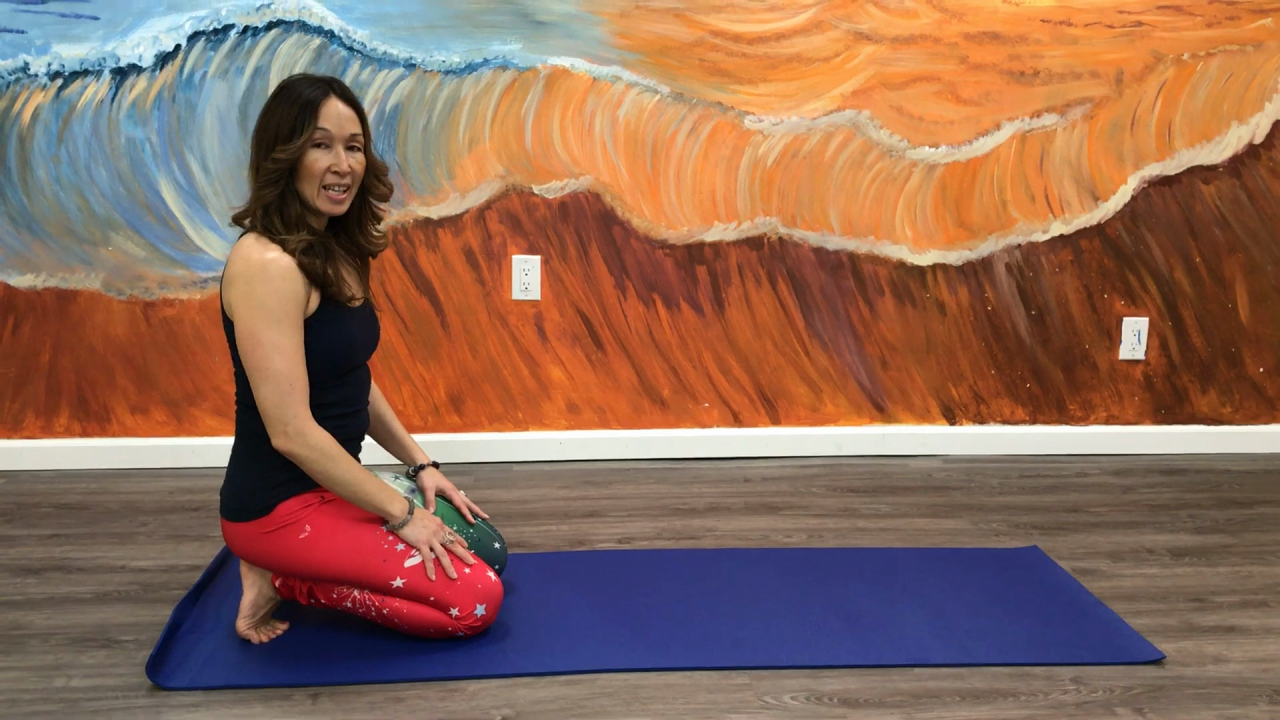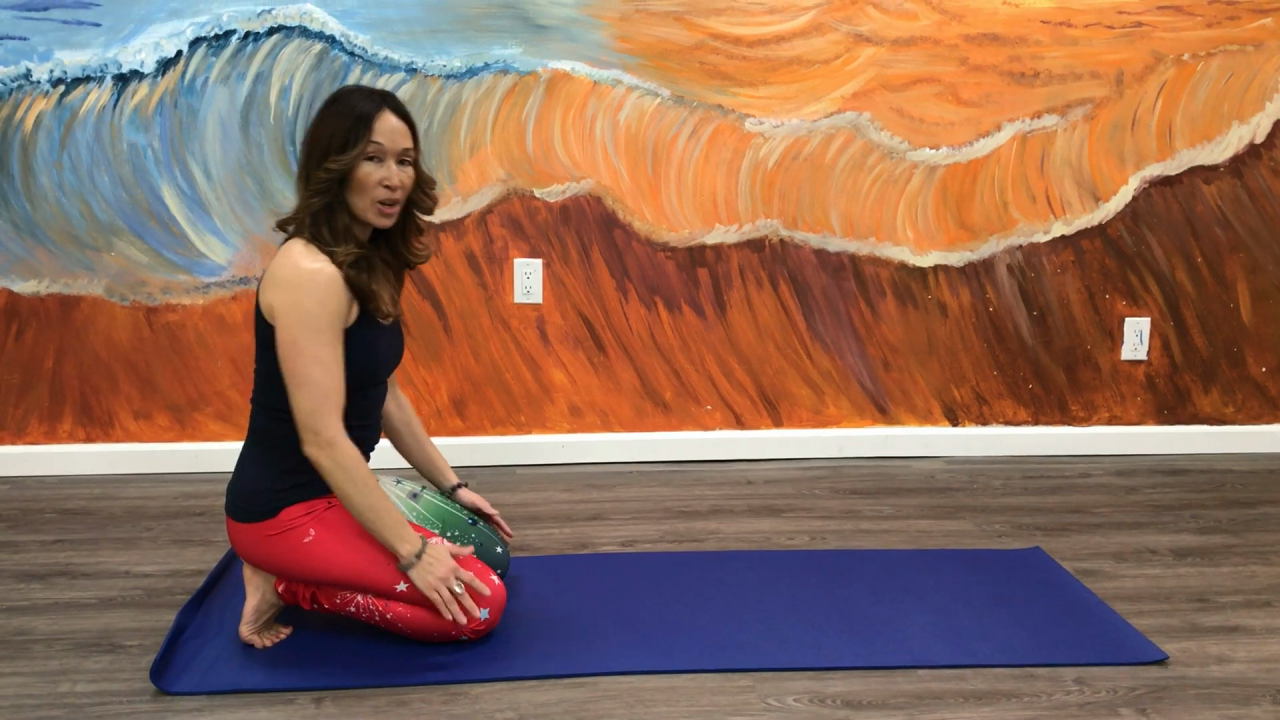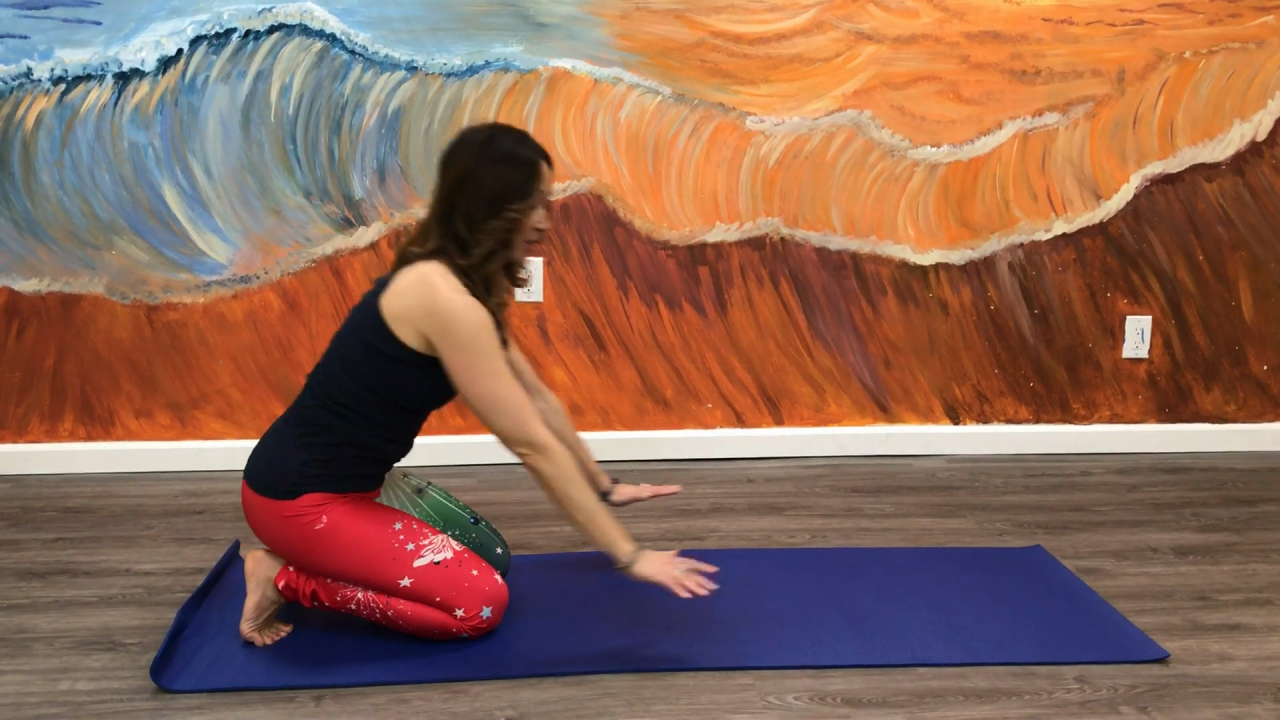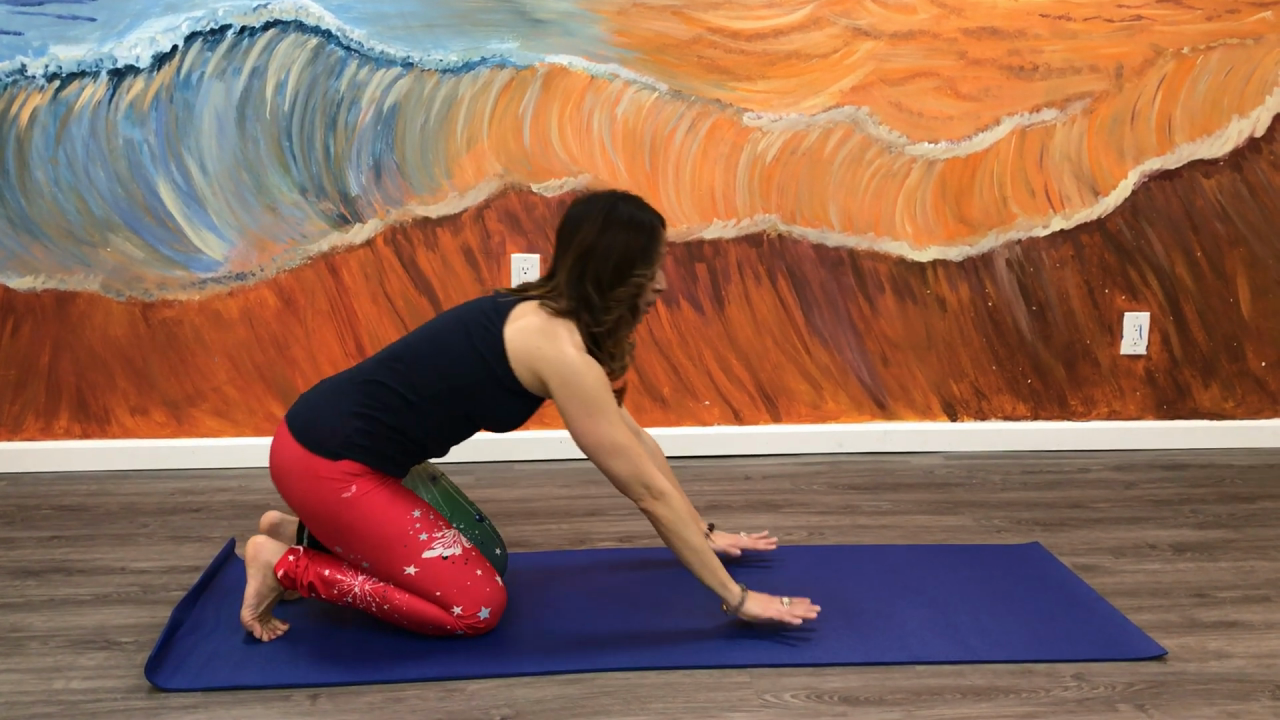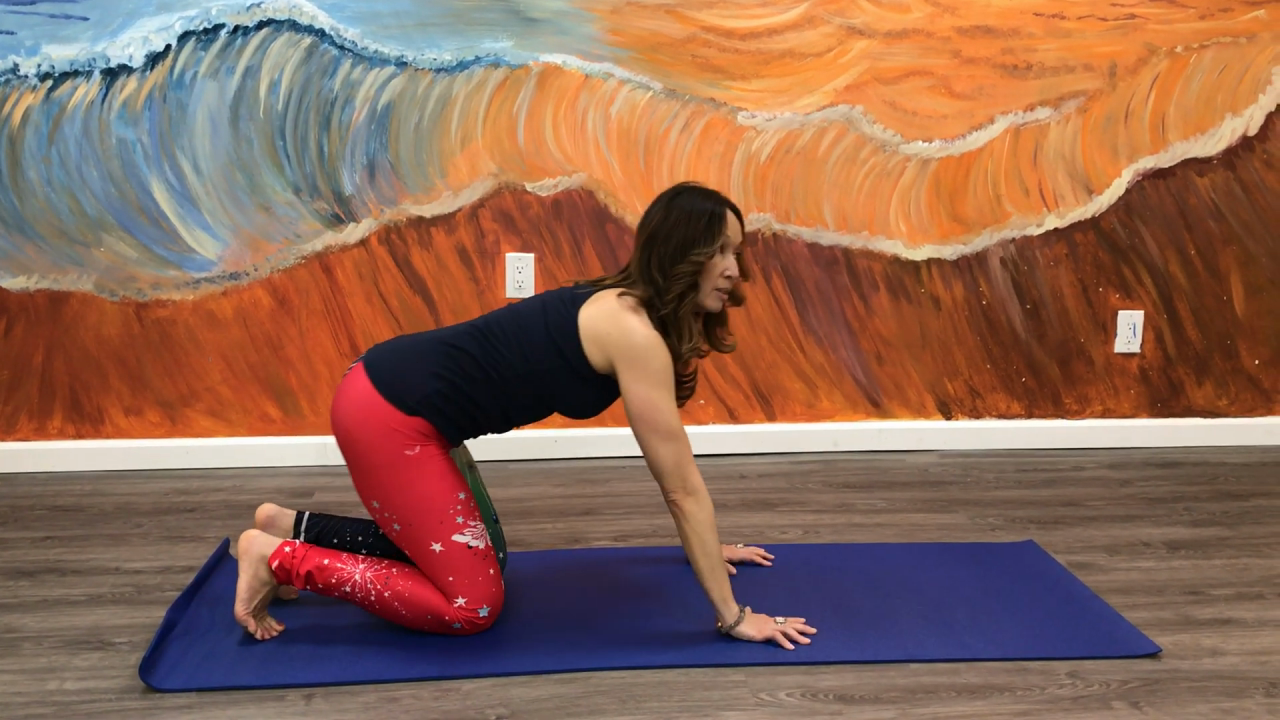
dt=0.5s
person 1, frame 1
left shoulder: (334, 250)
right shoulder: (268, 265)
right elbow: (291, 431)
left wrist: (420, 465)
right wrist: (401, 512)
left hip: (324, 487)
right hip: (280, 505)
left knee: (477, 548)
right knee: (475, 599)
left ankle: (290, 572)
right ankle: (283, 580)
person 1, frame 2
left shoulder: (370, 262)
right shoulder: (312, 272)
left elbow: (383, 394)
right elbow: (322, 439)
left wrist: (451, 485)
right wrist: (411, 553)
left hip: (328, 495)
right hip: (286, 509)
left knee: (476, 559)
right knee: (477, 602)
left ankle: (292, 574)
right ankle: (286, 584)
person 1, frame 3
left shoulder: (444, 280)
right shoulder: (445, 301)
left elbow: (535, 396)
right elbow: (534, 446)
left wrist: (605, 487)
right wrist: (630, 556)
left hip: (331, 483)
right hip: (300, 496)
left knee: (477, 555)
right knee: (479, 602)
left ankle: (299, 557)
right ankle: (288, 578)
person 1, frame 4
left shoulder: (546, 317)
right shoulder: (559, 349)
left elbow: (634, 439)
right elbow: (649, 490)
left wrist: (705, 533)
right wrist: (737, 598)
left hip: (341, 445)
right hip: (327, 459)
left knee: (477, 556)
right knee: (477, 604)
left ankle: (306, 532)
right ankle: (285, 565)
person 1, frame 5
left shoulder: (632, 311)
right shoulder: (635, 333)
left elbow: (673, 471)
right elbow: (682, 484)
left wrist: (705, 546)
right wrist: (732, 616)
left hip: (396, 397)
right hip: (389, 412)
left knee: (466, 559)
right knee: (472, 604)
left ankle: (295, 528)
right ankle: (278, 558)
